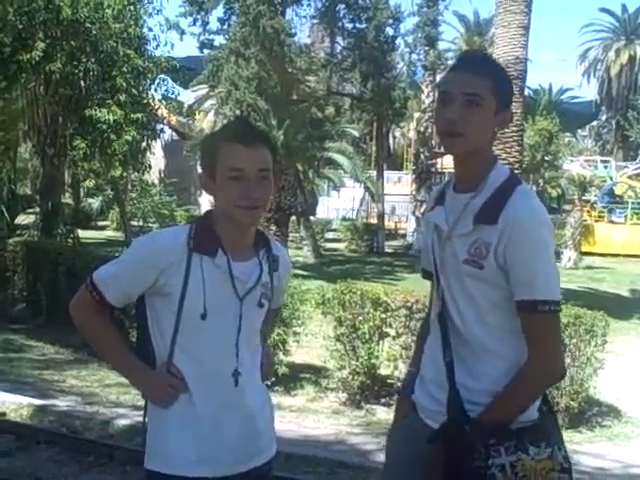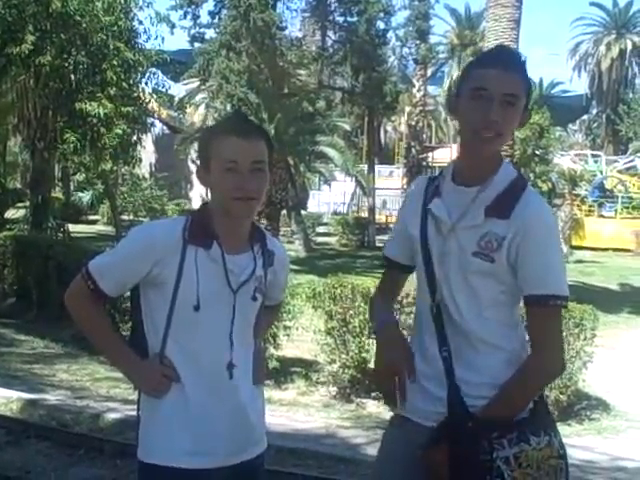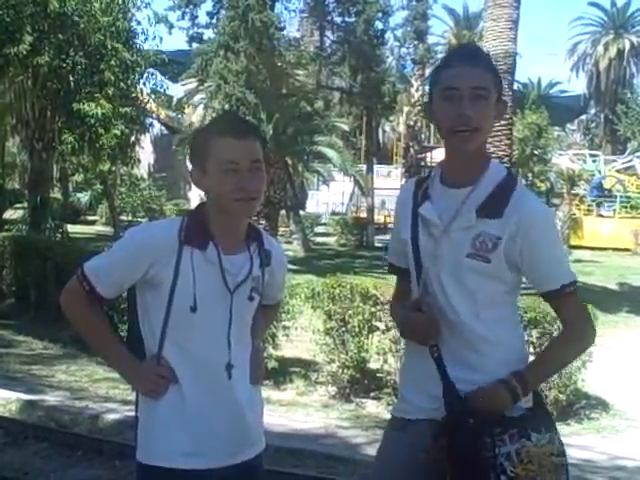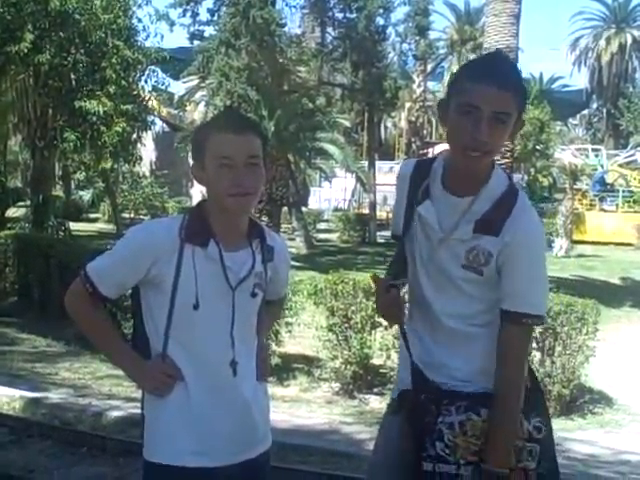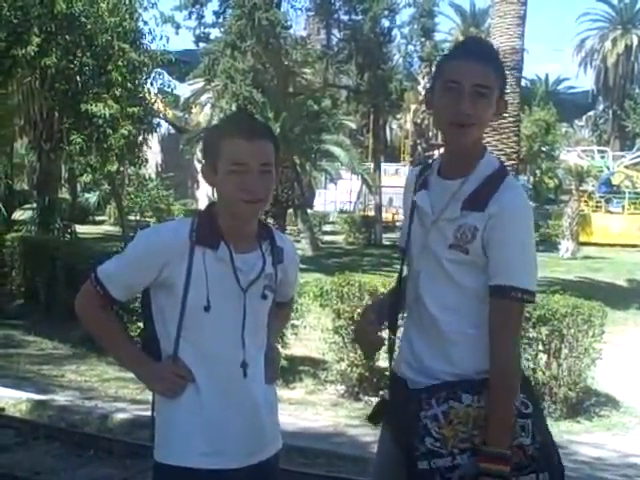
dt=0.7s
person 1, frame 1
left shoulder: (520, 214)
right shoulder: (438, 203)
left elbow: (548, 362)
left wrist: (475, 434)
right wrist: (409, 390)
left hip: (494, 429)
right hip: (427, 414)
person 1, frame 2
left shoulder: (530, 214)
right shoulder: (421, 196)
left elbow: (549, 357)
right elbow: (384, 294)
right wrist: (386, 332)
left hip: (493, 424)
right hip: (416, 412)
person 1, frame 3
left shoulder: (523, 210)
right shoulder: (411, 197)
left elbow: (579, 328)
left wrist: (514, 387)
right wrist: (406, 320)
left hip: (495, 418)
right hip: (415, 413)
person 1, frame 4
left shoulder: (519, 224)
right shoulder: (411, 179)
left elbow: (512, 362)
right wrist: (389, 286)
left hip: (487, 404)
right hip: (417, 391)
person 1, frame 5
left shoulder: (506, 201)
right shoulder: (417, 182)
left elbow: (505, 339)
right wrist: (382, 309)
left hip: (474, 403)
right hip: (411, 392)
person 2, frame 1
left shoulder: (277, 260)
right shoulder: (162, 250)
right elbow: (85, 308)
left wrist: (258, 352)
right wrist: (141, 376)
left hip: (255, 450)
person 2, frame 2
left shoulder: (273, 255)
right shoulder: (157, 240)
right elbow: (80, 297)
left wrist: (253, 346)
right wrist: (133, 366)
left hip: (246, 444)
person 2, frame 3
left shoulder: (270, 254)
right shoulder: (153, 242)
right elbow: (76, 298)
left wrist: (253, 347)
right wrist: (130, 368)
left hip: (245, 446)
person 2, frame 4
left shoulder: (273, 250)
right shoulder: (154, 240)
right elbow: (80, 299)
left wrist: (258, 341)
right wrist: (135, 366)
left hip: (251, 442)
right hip: (178, 450)
person 2, frame 5
left shoulder: (282, 252)
right shoulder: (165, 243)
right elbow: (90, 303)
left wrist: (270, 343)
right wrist: (145, 368)
left hip: (261, 444)
